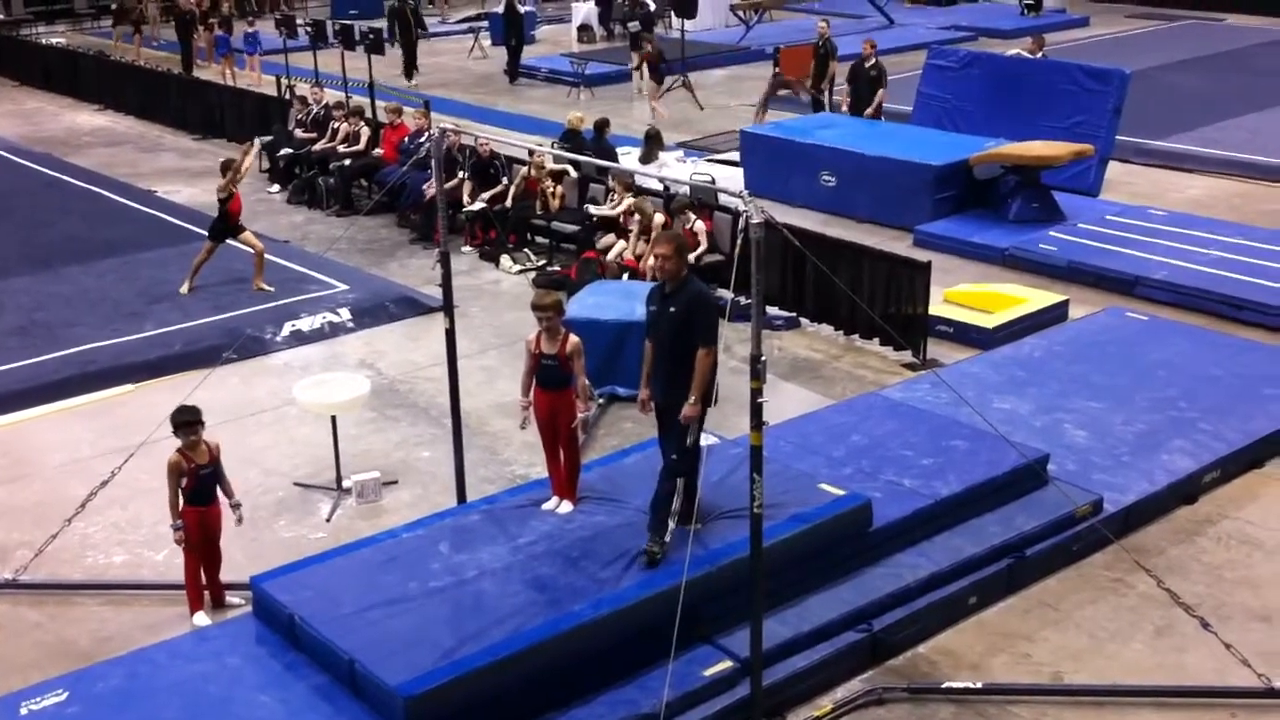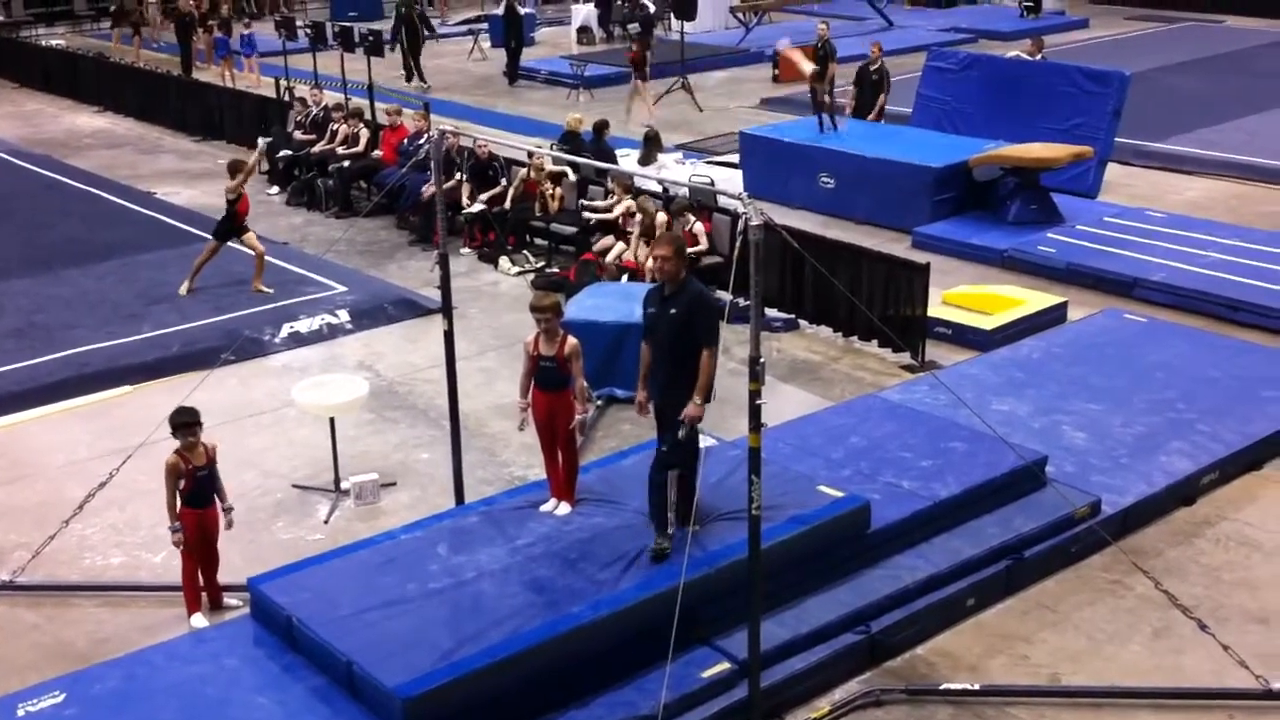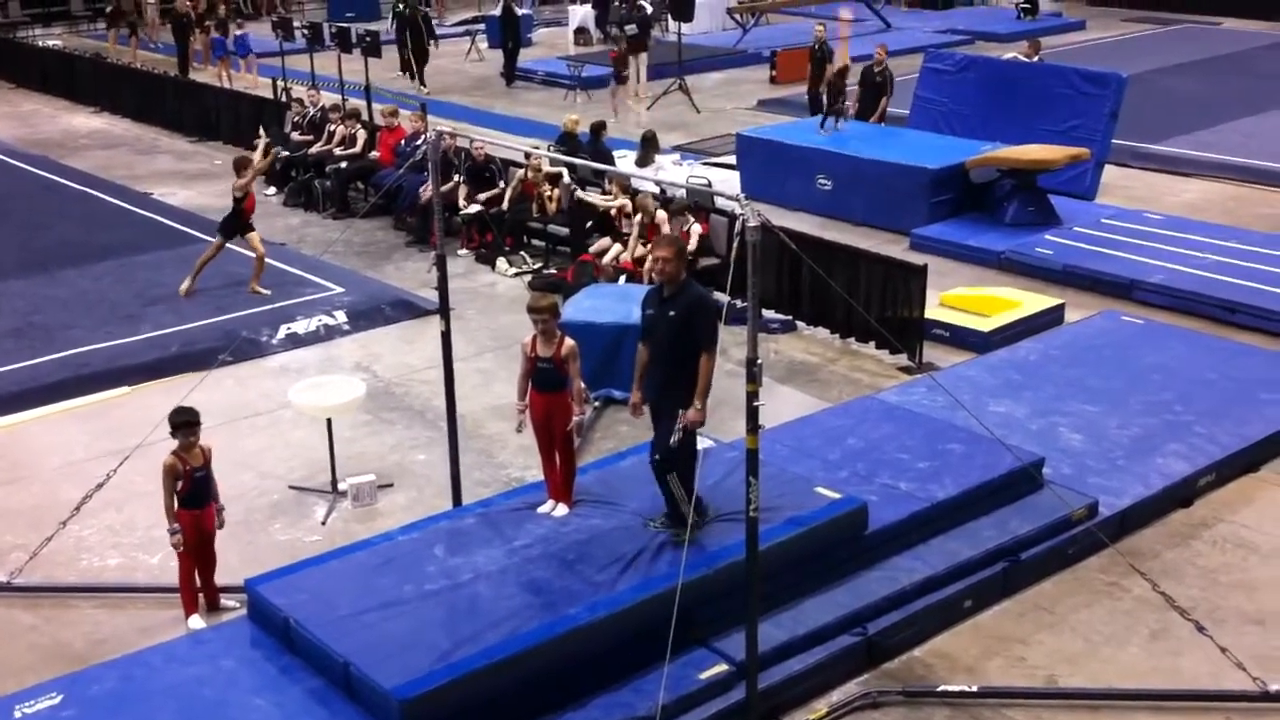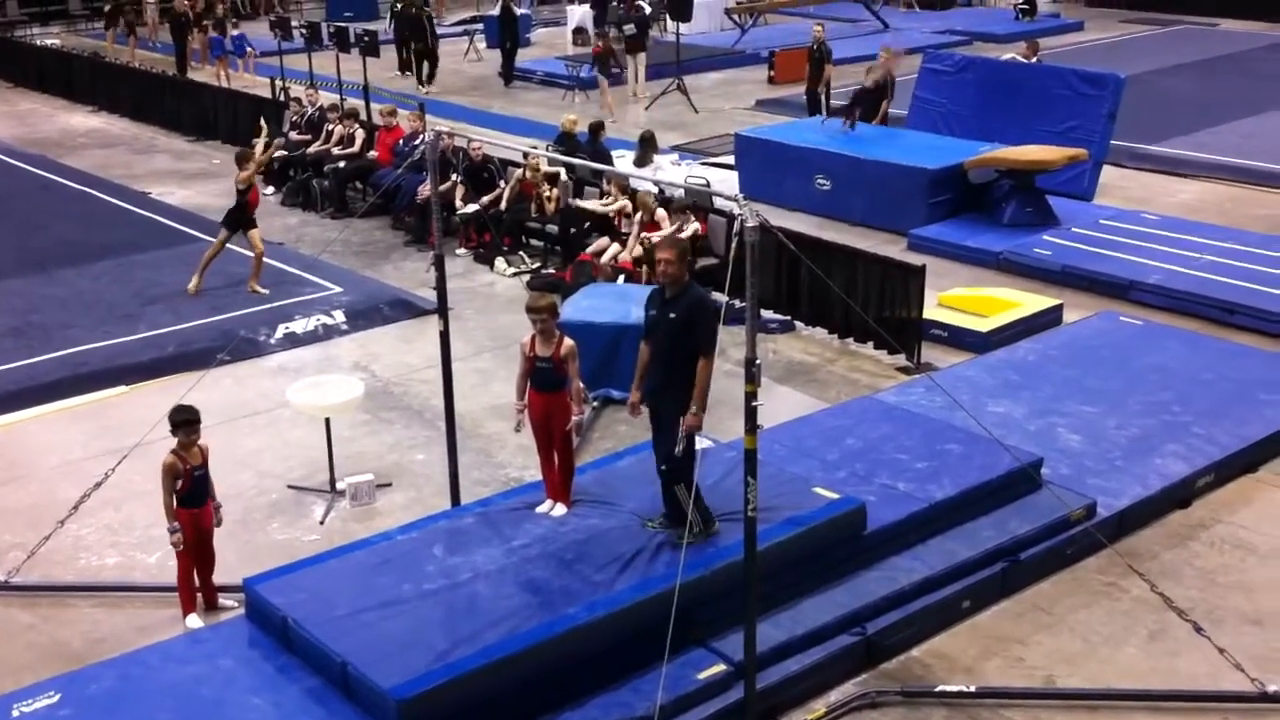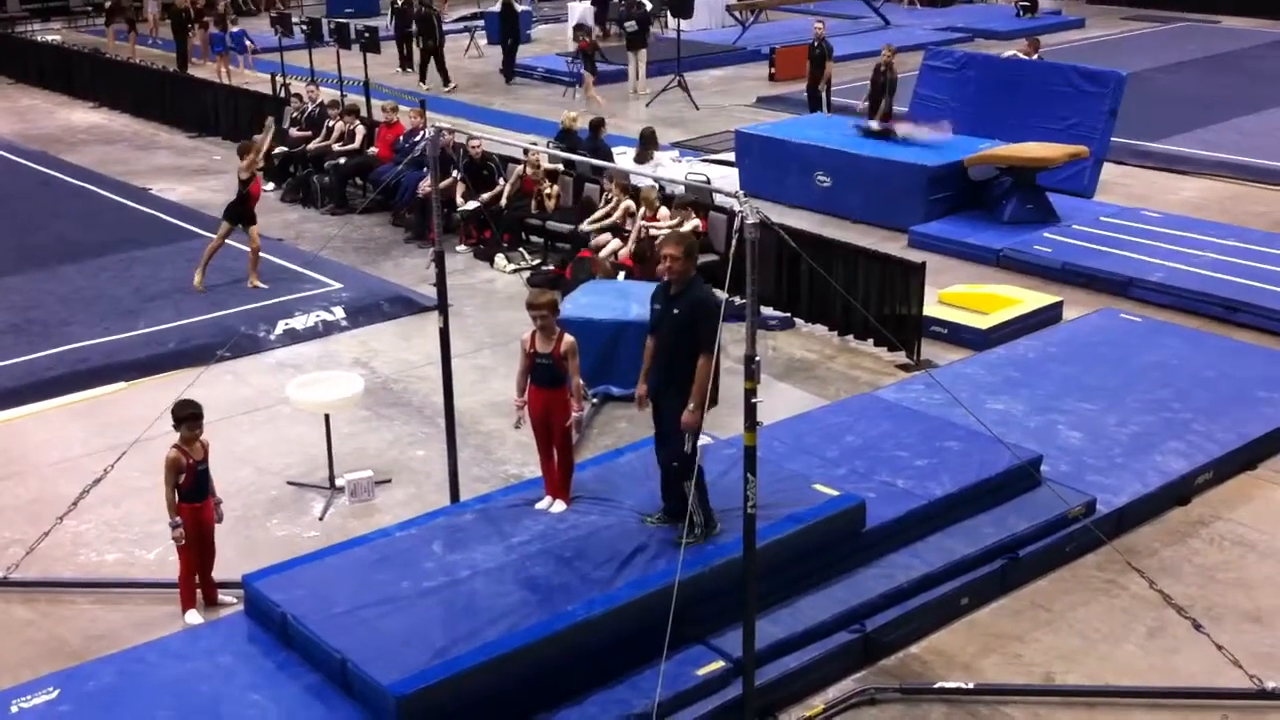
dt=0.2s
person 1, frame 1
left shoulder: (699, 297)
right shoulder: (655, 294)
left elbow: (707, 351)
left wrist: (695, 399)
right wrist: (645, 385)
left hip: (688, 395)
right hip: (663, 391)
left knee: (675, 464)
right knee: (677, 457)
left ankle: (659, 534)
right ankle: (686, 512)
person 1, frame 2
left shoulder: (700, 299)
right shoulder: (652, 296)
left elbow: (709, 353)
left wrist: (698, 400)
right wrist: (642, 387)
left hip: (686, 394)
right hip: (662, 391)
left knee: (665, 459)
right knee: (679, 456)
left ankle: (664, 531)
right ankle: (682, 515)
person 1, frame 3
left shoulder: (699, 301)
right shoulder: (651, 298)
left elbow: (708, 355)
left wrist: (699, 404)
right wrist: (637, 388)
left hip: (683, 397)
right hip: (658, 392)
left knee: (663, 458)
right knee: (676, 457)
left ankle: (693, 516)
right ankle: (678, 514)
person 1, frame 4
left shoulder: (700, 303)
right shoulder: (655, 297)
left elbow: (706, 360)
left wrist: (696, 408)
right wrist: (637, 387)
left hip: (682, 399)
right hip: (657, 394)
left knee: (673, 464)
right knee: (666, 460)
left ankle: (701, 522)
right ankle: (675, 514)
person 1, frame 5
left shoulder: (704, 300)
right shoulder: (660, 292)
left elbow: (707, 357)
left wrist: (695, 405)
right wrist: (643, 381)
left hip: (687, 395)
right hip: (662, 390)
left knee: (682, 460)
right knee: (665, 454)
left ankle: (703, 522)
right ankle: (673, 509)
person 2, frame 1
left shoulder: (213, 448)
right shoulder: (176, 461)
left elbow: (222, 477)
right elbow: (173, 495)
left wrist: (235, 504)
right wrist: (177, 526)
left hip: (213, 510)
right hip: (192, 515)
left knee: (214, 556)
right knee: (193, 562)
left ankle: (218, 597)
right ankle: (197, 609)
person 2, frame 2
left shoulder: (210, 449)
right shoulder: (174, 462)
right elbow: (171, 496)
left wrist: (227, 509)
right wrist: (175, 528)
left hip: (211, 512)
right hip: (190, 517)
left knee: (211, 558)
right knee: (191, 563)
left ankle: (216, 599)
right ankle: (194, 611)
person 2, frame 3
left shoulder: (206, 451)
right shoulder: (171, 463)
right elbow: (168, 498)
left wrist: (219, 509)
right wrist: (173, 529)
left hip: (206, 513)
right hip: (186, 518)
left knee: (208, 559)
right knee: (188, 565)
left ankle: (213, 600)
right ankle: (191, 612)
person 2, frame 4
left shoulder: (203, 450)
right shoulder: (171, 462)
right elbow: (167, 497)
left wrist: (216, 507)
right wrist: (173, 528)
left hip: (204, 512)
right hip: (185, 517)
left knee: (207, 558)
right knee: (187, 564)
left ankle: (211, 599)
right ankle: (189, 611)
person 2, frame 5
left shoulder: (204, 444)
right shoulder: (174, 456)
right elbow: (169, 491)
left wrist: (216, 503)
right wrist: (175, 523)
left hip: (205, 507)
right hip: (187, 512)
left knee: (208, 554)
right knee: (189, 561)
left ankle: (210, 595)
right ankle: (188, 607)
person 3, frame 1
left shoulder: (572, 343)
right shoulder: (532, 342)
left elbow: (580, 378)
right elbow: (528, 374)
left wrist: (583, 409)
right wrist: (525, 405)
left hip: (565, 399)
right hip: (542, 400)
left knee: (569, 449)
right knee: (550, 449)
left ankle: (569, 496)
right ankle: (557, 493)
person 3, frame 2
left shoulder: (571, 345)
right shoulder: (530, 343)
left elbow: (578, 380)
right elbow: (526, 376)
left wrist: (581, 411)
right wrist: (523, 407)
left hip: (563, 401)
right hip: (540, 401)
left knee: (567, 451)
right knee: (548, 450)
left ankle: (568, 498)
right ankle: (555, 495)
person 3, frame 3
left shoulder: (568, 346)
right shoulder: (528, 345)
left elbow: (576, 381)
right elbow: (523, 377)
left wrist: (578, 413)
right wrist: (521, 409)
left hip: (561, 402)
right hip: (538, 402)
left knee: (565, 452)
right knee: (546, 452)
left ankle: (565, 499)
right ankle: (553, 496)
person 3, frame 4
left shoulder: (567, 346)
right shoulder: (527, 344)
left elbow: (575, 381)
right elbow: (522, 377)
left wrist: (577, 413)
right wrist: (519, 408)
left hip: (559, 402)
right hip: (537, 402)
left knee: (563, 452)
right knee: (544, 452)
left ankle: (563, 499)
right ankle: (551, 496)
person 3, frame 5
left shoulder: (567, 342)
right shoulder: (527, 340)
left elbow: (574, 378)
right elbow: (523, 374)
left wrist: (577, 409)
right wrist: (520, 405)
left hip: (559, 398)
right hip: (537, 398)
left knee: (563, 449)
right knee: (544, 448)
left ankle: (563, 495)
right ankle: (550, 493)
